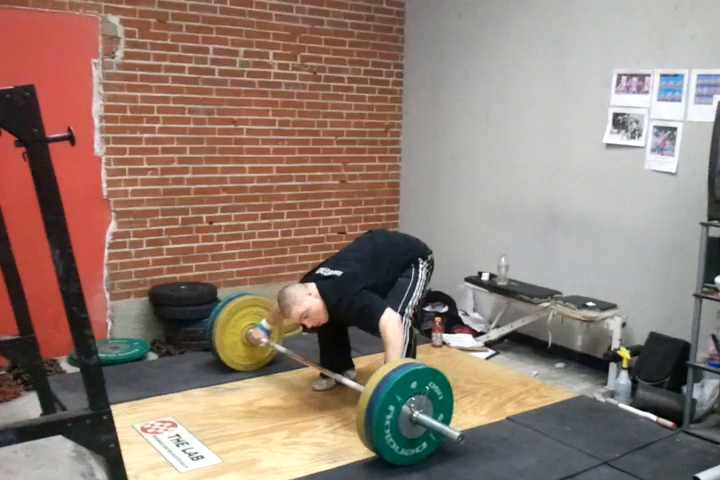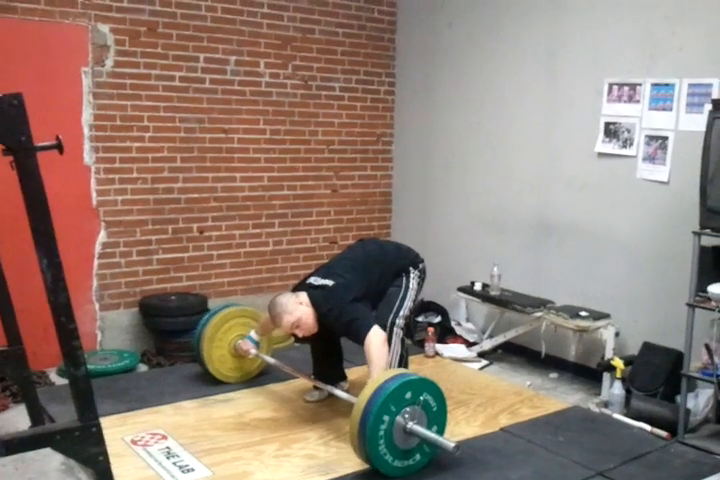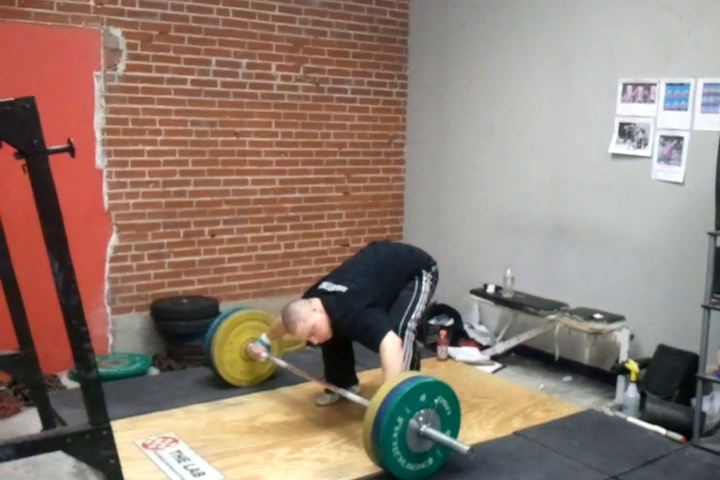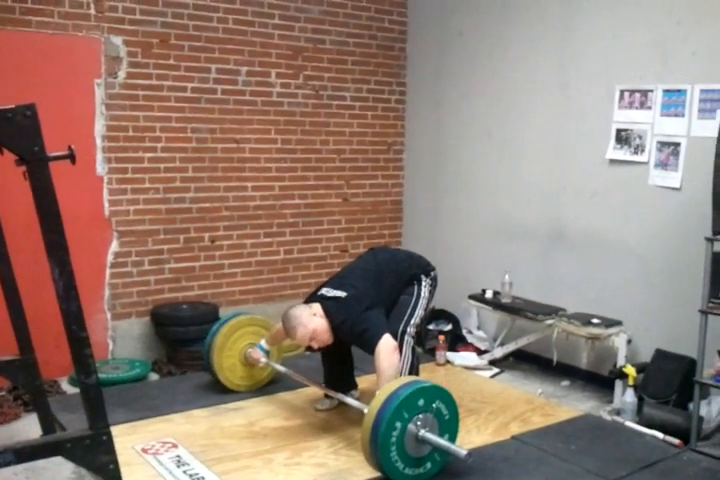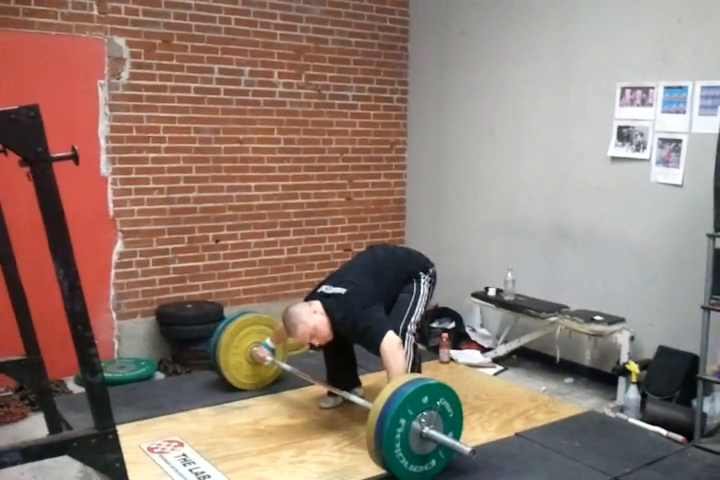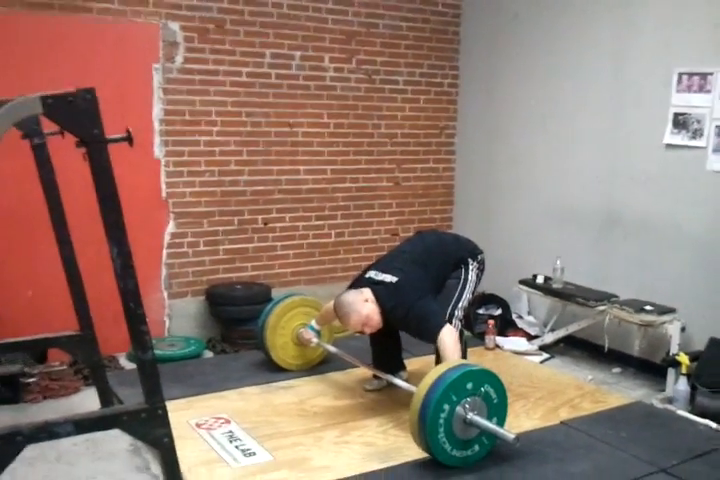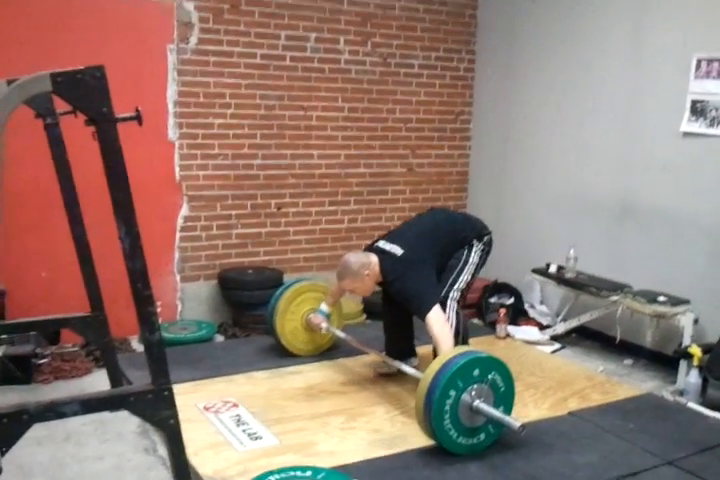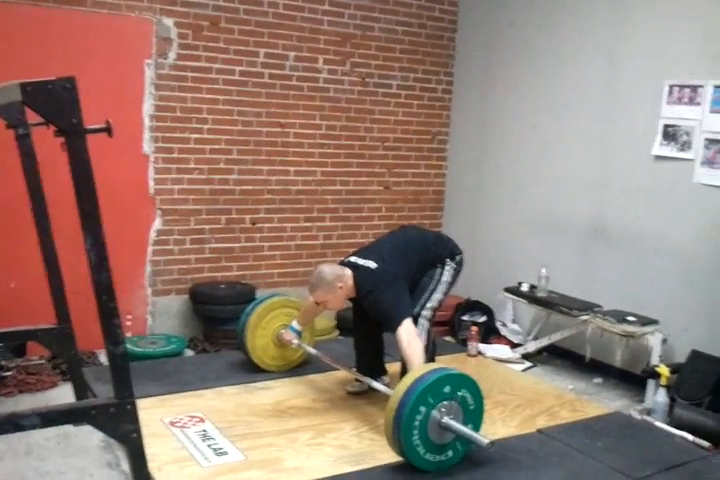
dt=0.5s
person 1, frame 1
left shoulder: (343, 295)
right shoulder: (308, 286)
left elbow: (391, 320)
right elbow: (286, 304)
right wrist: (264, 327)
left hip: (413, 259)
right hip: (376, 252)
left knee: (399, 315)
right knee: (330, 316)
right ankle: (339, 369)
person 1, frame 2
left shoulder: (334, 306)
right shoulder: (297, 298)
left elbow: (377, 338)
right elbow: (275, 315)
right wrist: (252, 338)
left hip: (405, 268)
right hip: (368, 260)
left knee: (388, 326)
right knee: (323, 325)
right ankle: (332, 381)
person 1, frame 3
left shoulder: (349, 310)
right shoulder: (311, 302)
left elbow: (392, 344)
right elbow: (288, 319)
right wrist: (263, 341)
left hip: (417, 270)
right hip: (381, 263)
left knee: (401, 329)
right knee: (335, 329)
right ankle: (343, 384)
person 1, frame 4
left shoulder: (349, 315)
right shoulder: (311, 309)
left elbow: (388, 347)
right elbow: (286, 325)
right wrist: (262, 347)
left hip: (416, 276)
right hip: (380, 268)
left knee: (400, 334)
right knee: (334, 334)
right ankle: (342, 390)
person 1, frame 5
left shoulder: (350, 311)
right shoulder: (312, 305)
left elbow: (392, 344)
right elbow: (289, 323)
right wrist: (268, 346)
left hip: (415, 273)
right hip: (379, 267)
left knee: (401, 332)
right knee: (335, 334)
right ankle: (346, 387)
person 1, frame 6
left shoulder: (402, 300)
right shoulder: (359, 292)
left elbow: (448, 335)
right elbow: (335, 307)
right wrist: (313, 328)
left hip: (464, 260)
right hip: (428, 251)
left knee: (447, 318)
right knee: (382, 318)
right ankle: (391, 370)
person 1, frame 7
left shoulder: (404, 274)
right shoulder: (369, 258)
left elbow: (436, 318)
right elbow: (343, 281)
right wrist: (323, 311)
left hip: (471, 240)
right hip: (437, 233)
left knee: (446, 299)
right knee: (393, 296)
right ankle: (402, 356)
person 1, frame 8
left shoulder: (378, 288)
right shoulder: (341, 273)
left elbow: (407, 334)
right elbow: (315, 302)
right wrist: (295, 329)
left hip: (443, 258)
right hip: (410, 253)
left knee: (416, 317)
right knee: (365, 313)
right ankle: (372, 374)
